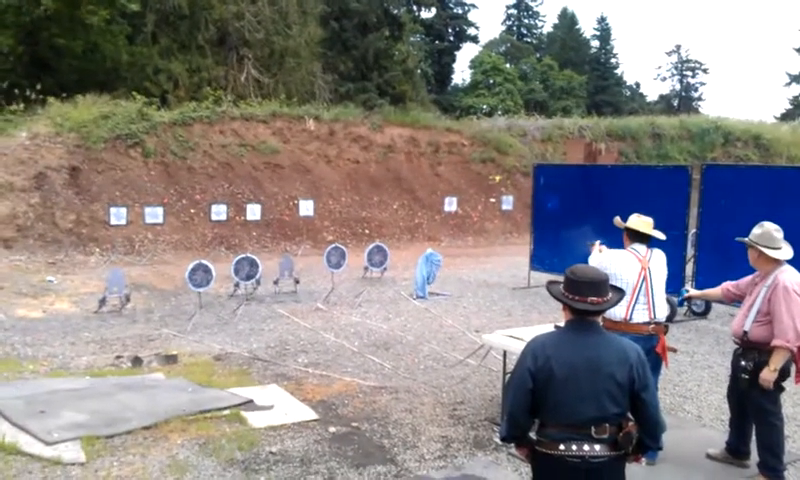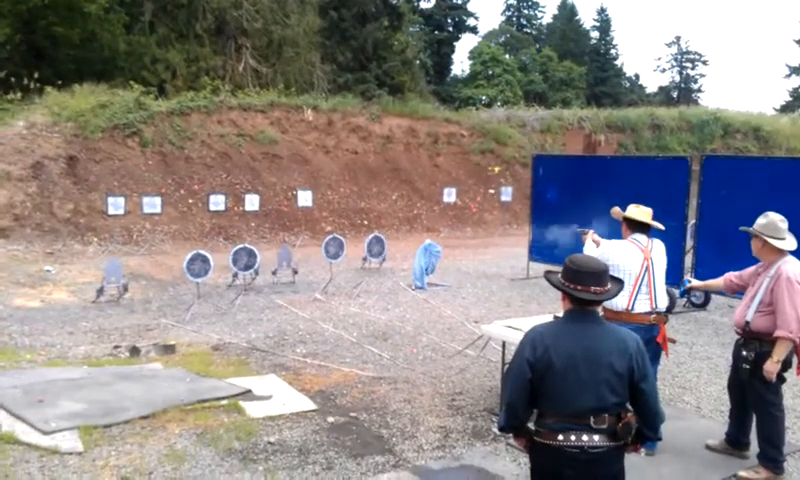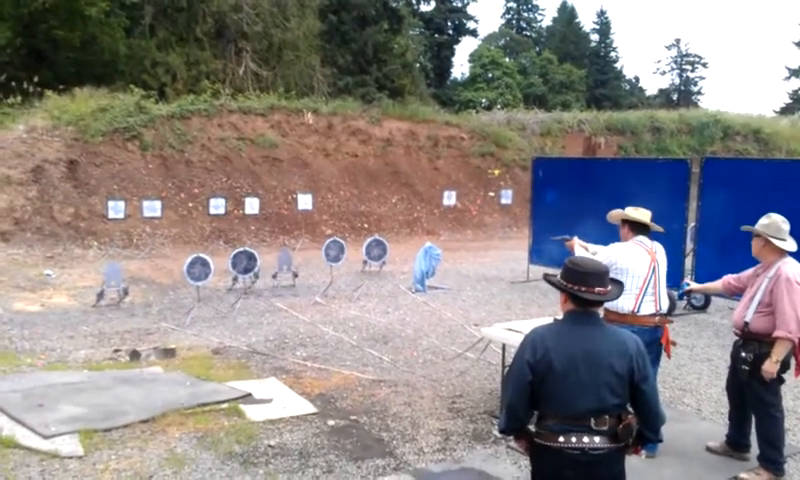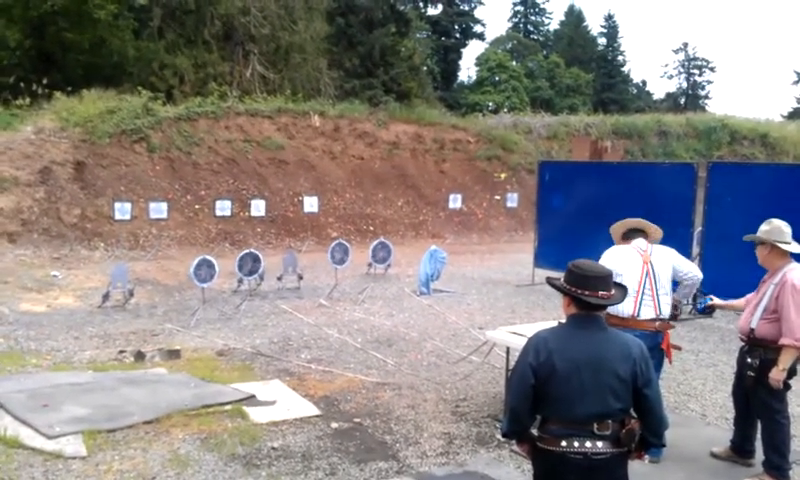
dt=1s
person 1, frame 1
right shoulder: (760, 278)
right elbow: (730, 290)
left wrist: (773, 368)
right wrist: (699, 294)
left hip: (765, 359)
right hip: (746, 354)
left knee: (766, 415)
right knee: (738, 403)
right ankle: (736, 451)
person 1, frame 2
right shoulder: (763, 268)
right elbow: (733, 280)
left wrist: (776, 359)
right wrist: (701, 284)
left hip: (767, 350)
right hip: (748, 344)
left knee: (767, 406)
right knee: (738, 394)
right ankle: (735, 442)
person 1, frame 3
right shoulder: (762, 270)
right elbow: (731, 283)
left wrist: (775, 359)
right wrist: (700, 287)
left hip: (765, 351)
right hip: (746, 345)
left knee: (766, 407)
right knee: (737, 396)
right ankle: (736, 444)
person 1, frame 4
right shoulder: (773, 275)
right wrist: (722, 304)
left hip: (771, 358)
right hip: (752, 352)
left knee: (772, 413)
right knee: (743, 402)
right ankle: (741, 450)
person 2, frame 1
left shoulder: (613, 259)
right shoulder: (659, 258)
left elbow: (596, 266)
left wrist: (596, 252)
left hip: (620, 335)
right hip: (652, 336)
right ankle: (649, 450)
person 2, frame 2
left shoulder: (614, 249)
right shoulder: (659, 248)
left elbow: (592, 260)
left wrist: (589, 242)
right wrist: (599, 241)
left hip: (621, 326)
right hip: (653, 326)
right ankle: (648, 441)
person 2, frame 3
left shoulder: (619, 251)
right shoulder: (658, 250)
left wrist: (578, 248)
right wrist: (587, 245)
left hip: (622, 328)
right hip: (653, 328)
right ankle: (649, 442)
person 2, frame 4
left shoulder: (613, 253)
right shoulder: (666, 254)
right elbow: (695, 276)
right wrist: (677, 299)
left hip: (620, 331)
right hip: (655, 333)
right ankle: (652, 448)
person 3, frame 1
left shoulder: (539, 350)
right shoulder: (630, 353)
left elbow: (516, 405)
right elbow: (649, 411)
left wrist: (521, 441)
right wrist: (641, 447)
left hip: (554, 460)
person 3, frame 2
left shoulder: (538, 339)
right shoulder: (628, 343)
left elbow: (514, 396)
right elbow: (648, 402)
left wrist: (519, 431)
right wrist: (640, 438)
left hip: (552, 452)
right hip: (606, 455)
person 3, frame 3
left shoulder: (538, 341)
right shoulder: (629, 344)
left elbow: (515, 398)
right elbow: (649, 403)
left wrist: (520, 433)
right wrist: (641, 439)
left hip: (553, 453)
right hip: (607, 456)
person 3, frame 4
left shoulder: (541, 345)
right shoulder: (632, 349)
left elbow: (518, 401)
right elbow: (652, 408)
left wrist: (522, 437)
right wrist: (645, 444)
left hip: (555, 457)
right hip: (610, 460)
